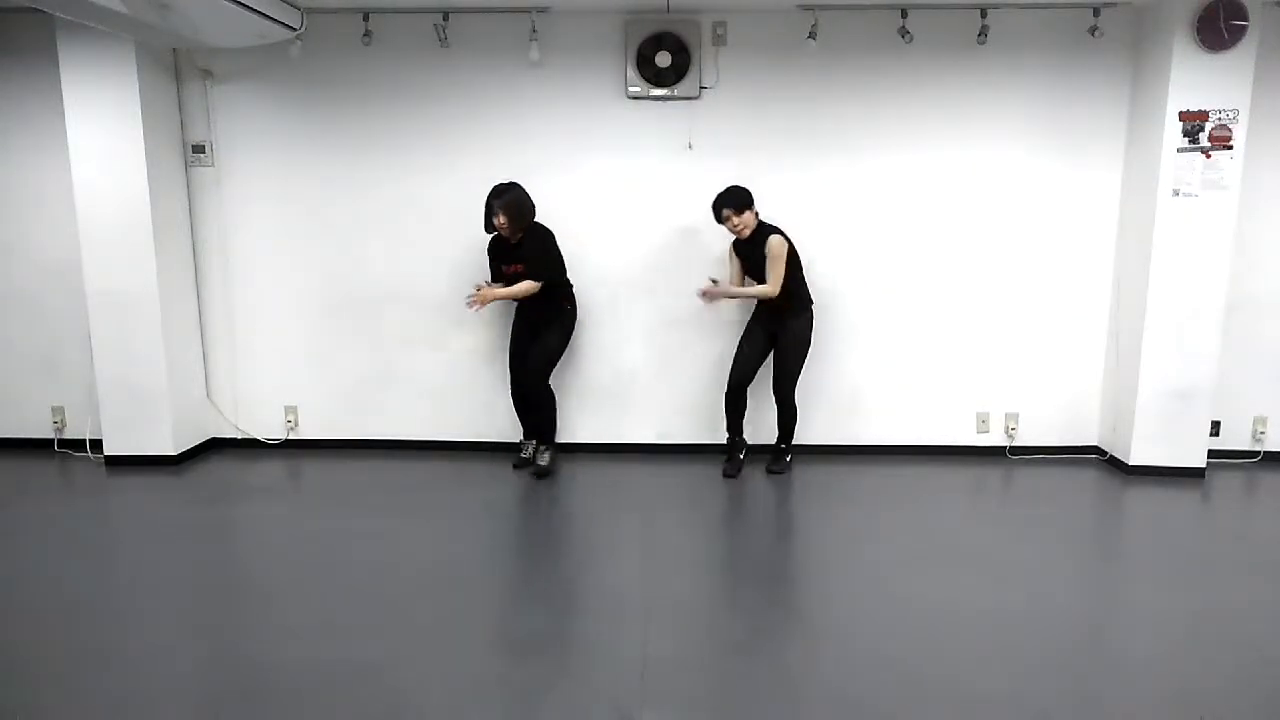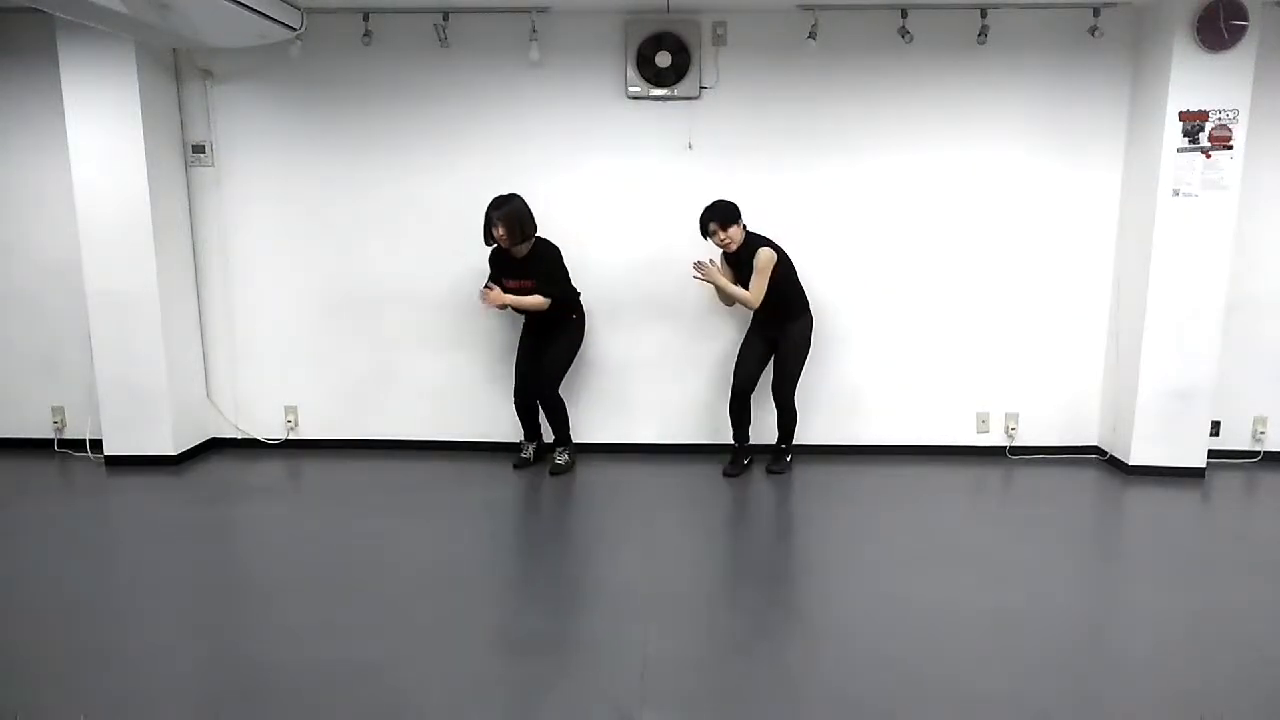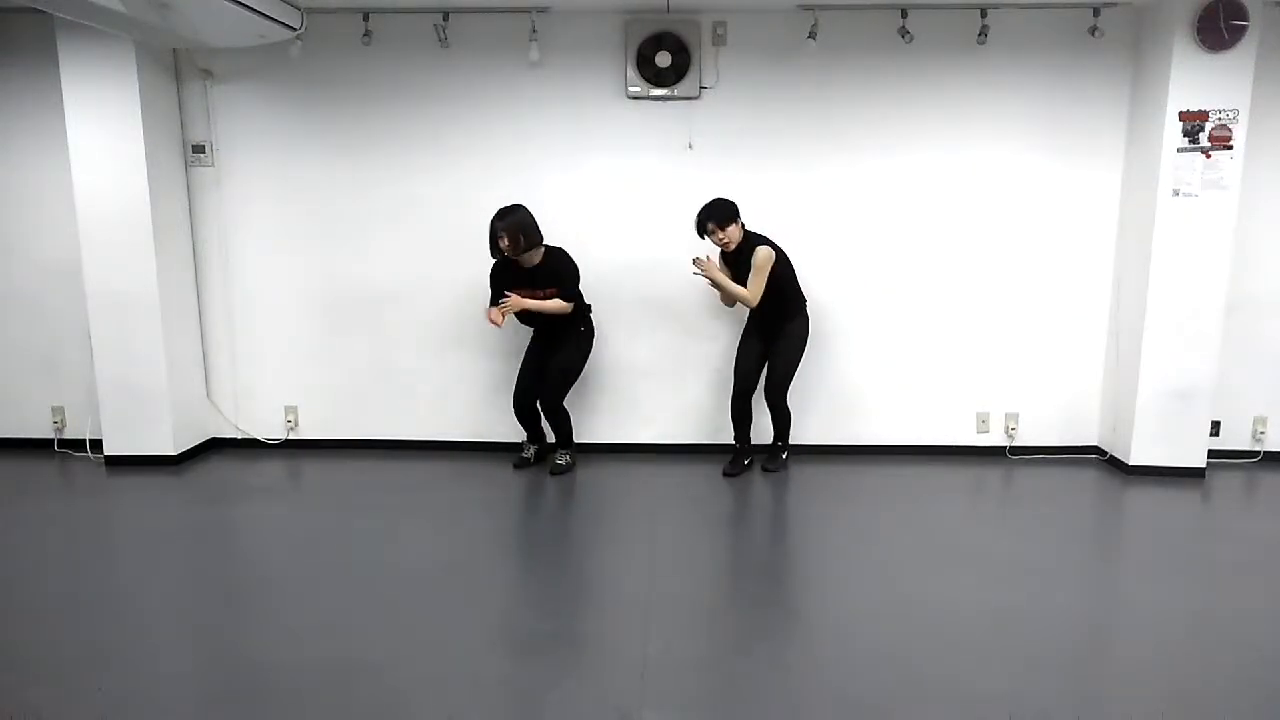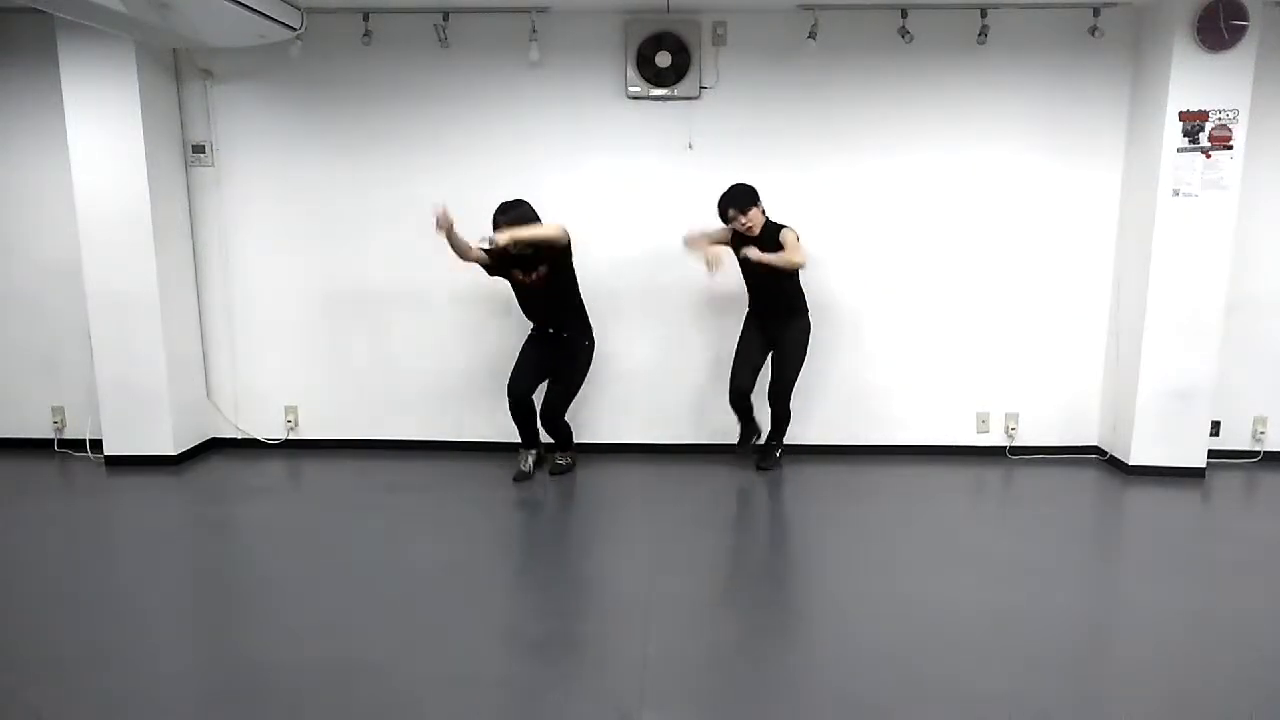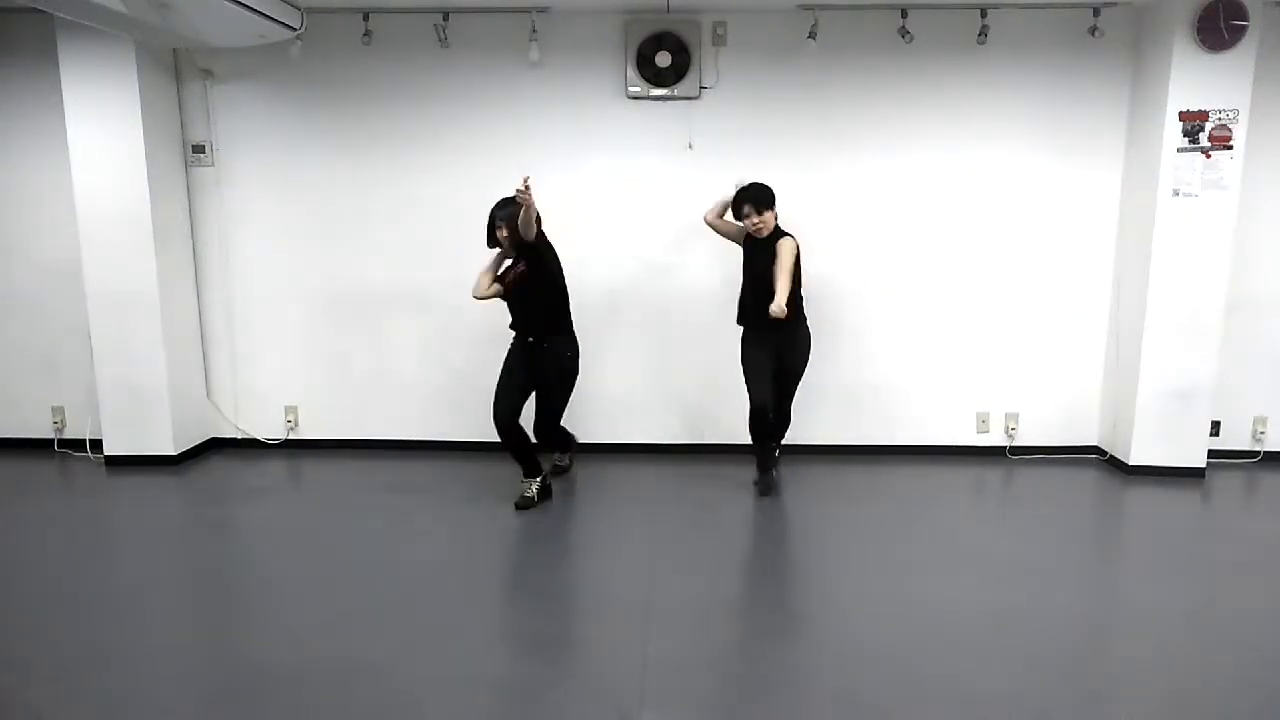
dt=0.2s
person 1, frame 1
left shoulder: (541, 238)
right shoulder: (496, 245)
left elbow: (534, 284)
right elbow: (500, 284)
left wrist: (494, 295)
right wrist: (487, 294)
left hip: (558, 315)
right hip: (526, 316)
left knee: (535, 377)
right knee: (518, 382)
left ankle: (546, 446)
right ankle: (531, 440)
person 1, frame 2
left shoulder: (546, 253)
right shoulder: (498, 257)
left elbow: (544, 300)
right elbow: (499, 295)
left wrist: (506, 298)
right wrist: (495, 300)
left hip: (567, 323)
right hip: (534, 325)
left knee: (546, 387)
right knee: (523, 390)
left ankle: (563, 447)
right ankle: (532, 442)
person 1, frame 3
left shoulder: (558, 260)
right shoulder: (503, 269)
left elbow: (567, 305)
right elbow: (498, 305)
left wrist: (525, 303)
right wrist: (496, 314)
left hip: (575, 335)
right hip: (543, 336)
left knee: (550, 397)
right knee: (522, 398)
left ankle: (565, 449)
right ankle: (536, 443)
person 1, frame 4
left shoulder: (553, 248)
right shoulder: (508, 257)
left elbow: (559, 233)
right elbow: (469, 254)
left wrist: (514, 234)
right wrist: (450, 232)
left hip: (575, 341)
right hip: (541, 338)
left knee: (551, 412)
right knee: (517, 391)
left ankle: (565, 450)
right ankle: (531, 449)
person 1, frame 5
left shoulder: (538, 250)
right shoulder: (513, 265)
left elbow: (527, 227)
right elbow: (481, 292)
left wrist: (527, 204)
right wrist: (499, 257)
left hip: (558, 351)
right hip: (524, 347)
left knee: (545, 425)
right knee: (503, 414)
left ankle: (564, 447)
right ankle: (535, 478)
person 2, frame 1
left shoulder: (774, 239)
right shoulder: (737, 247)
left elbow: (772, 289)
right elbow: (738, 285)
left wrist: (728, 291)
right wrist: (722, 291)
left hip: (794, 320)
right hip: (762, 318)
left knee: (783, 390)
right knee: (737, 382)
left ankle: (783, 449)
right ankle: (736, 447)
person 2, frame 2
left shoulder: (763, 251)
right shoulder: (729, 256)
left elbow: (753, 300)
right elbow: (729, 300)
left wrist: (719, 279)
right wrist: (715, 281)
left hip: (794, 324)
right hip: (762, 324)
left knee: (782, 393)
right knee: (740, 387)
left ankle: (784, 450)
right ankle: (741, 450)
person 2, frame 3
left shoulder: (762, 250)
right shoulder: (727, 255)
left elbow: (751, 299)
right elbow: (730, 301)
left wrist: (718, 276)
right wrist: (714, 279)
left hip: (791, 324)
right hip: (759, 324)
left knee: (775, 392)
right knee: (741, 389)
left ankle: (780, 447)
right ankle: (743, 451)
person 2, frame 4
left shoulder: (782, 233)
right shoulder: (735, 236)
left elbow: (799, 260)
right elbow: (693, 239)
left wrist: (761, 256)
right wrist: (704, 246)
left hip: (792, 324)
right hip: (757, 321)
left knee: (779, 393)
right knee: (739, 389)
left ankle: (773, 445)
right ankle: (749, 430)
person 2, frame 5
left shoulder: (785, 242)
right shoulder: (747, 238)
left elbow: (782, 273)
right elbow: (710, 219)
left wrist: (779, 302)
right wrist: (732, 199)
left hip: (792, 335)
right hip: (756, 336)
left knee: (781, 404)
right knee: (761, 404)
left ankle: (771, 450)
right ankle: (765, 466)
